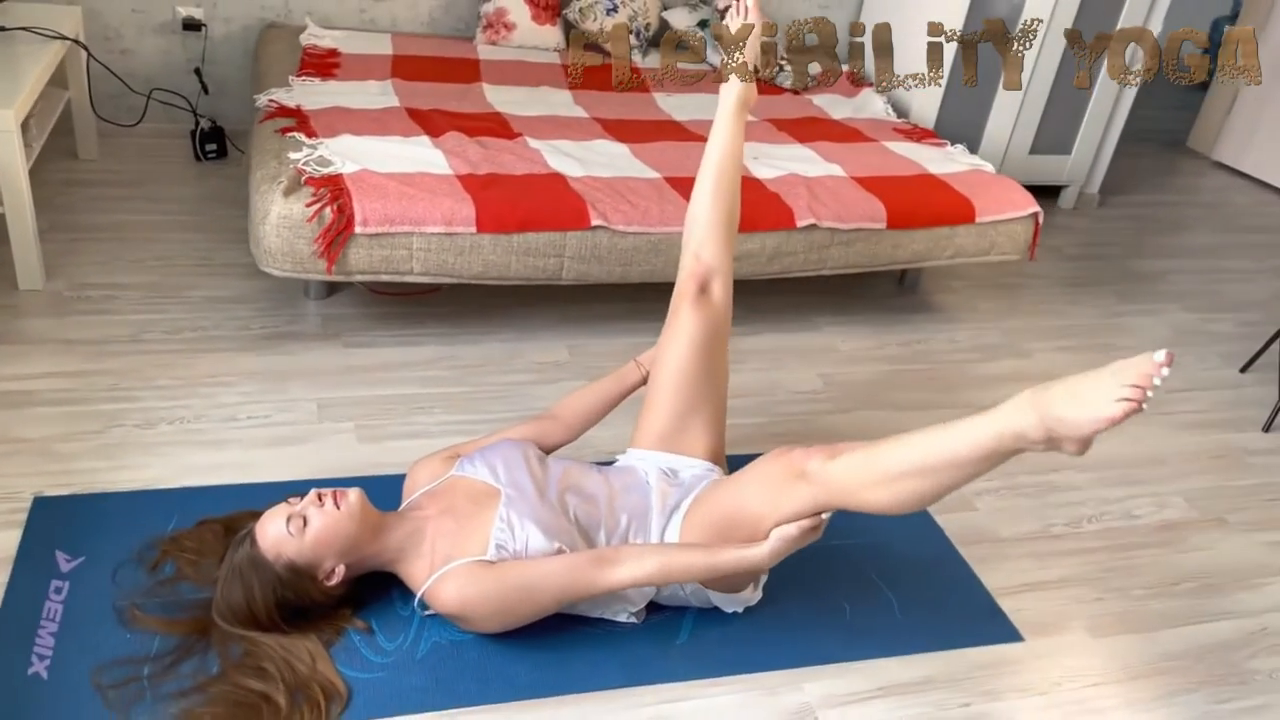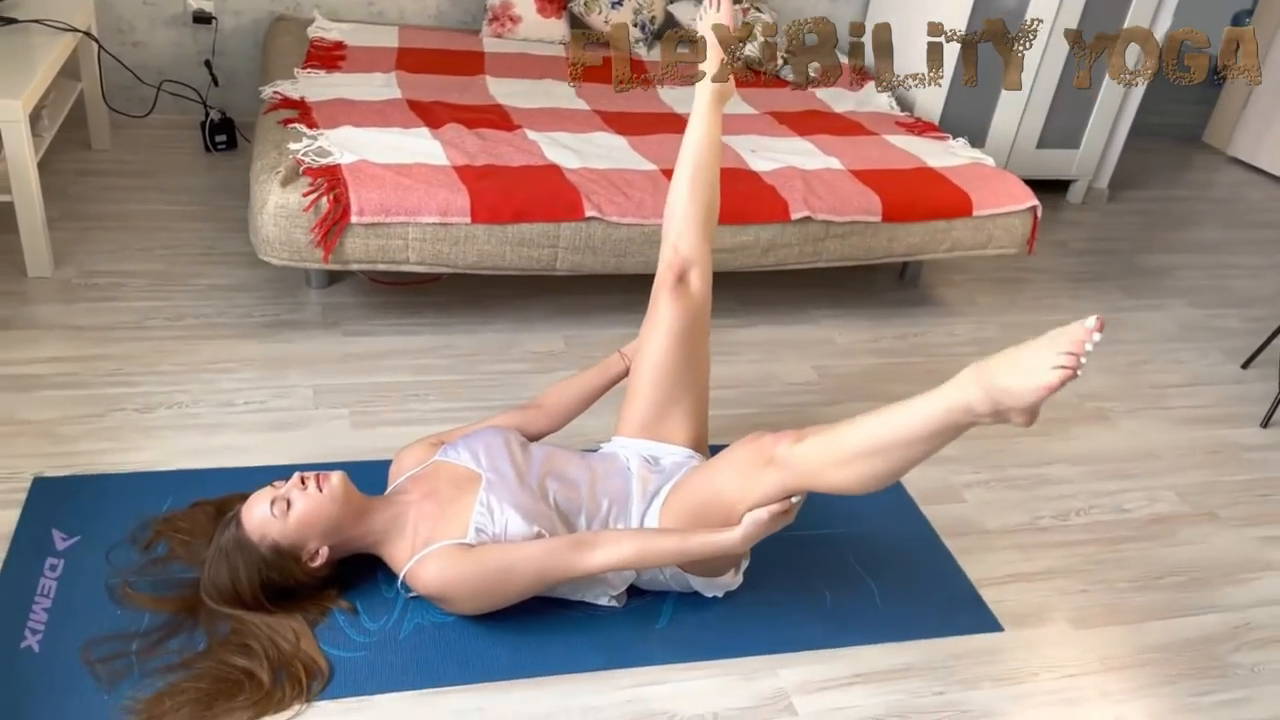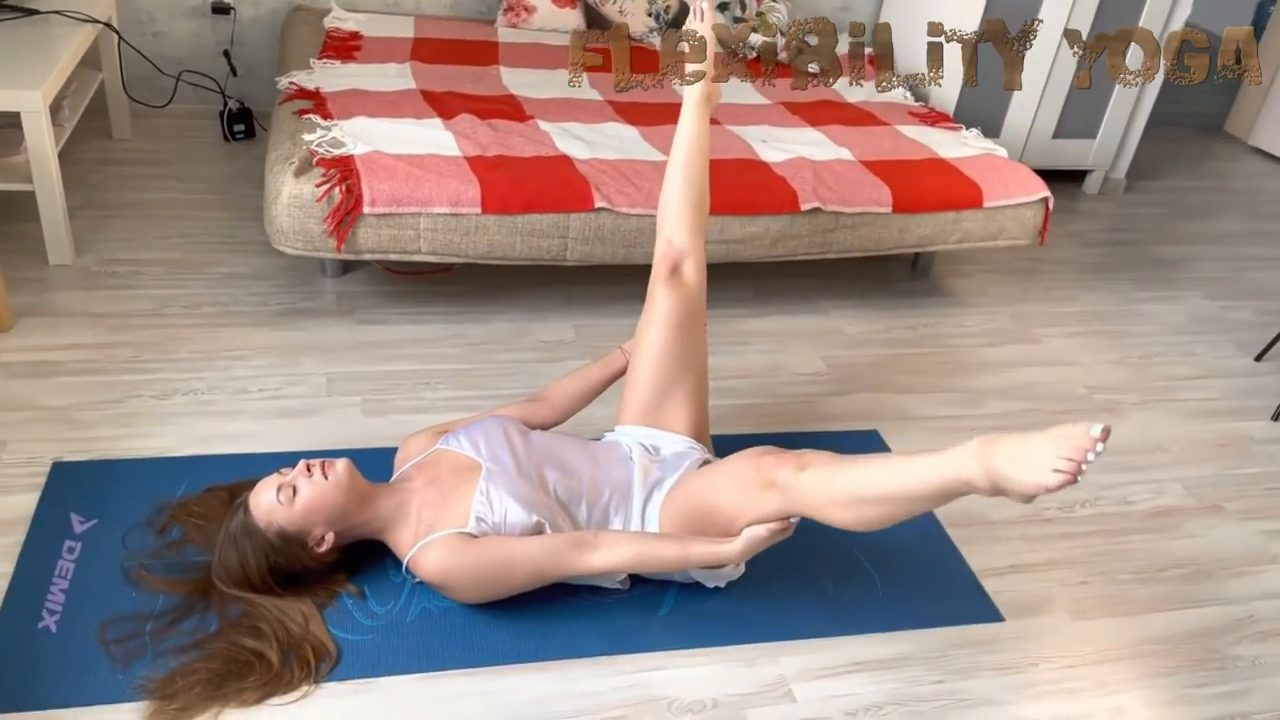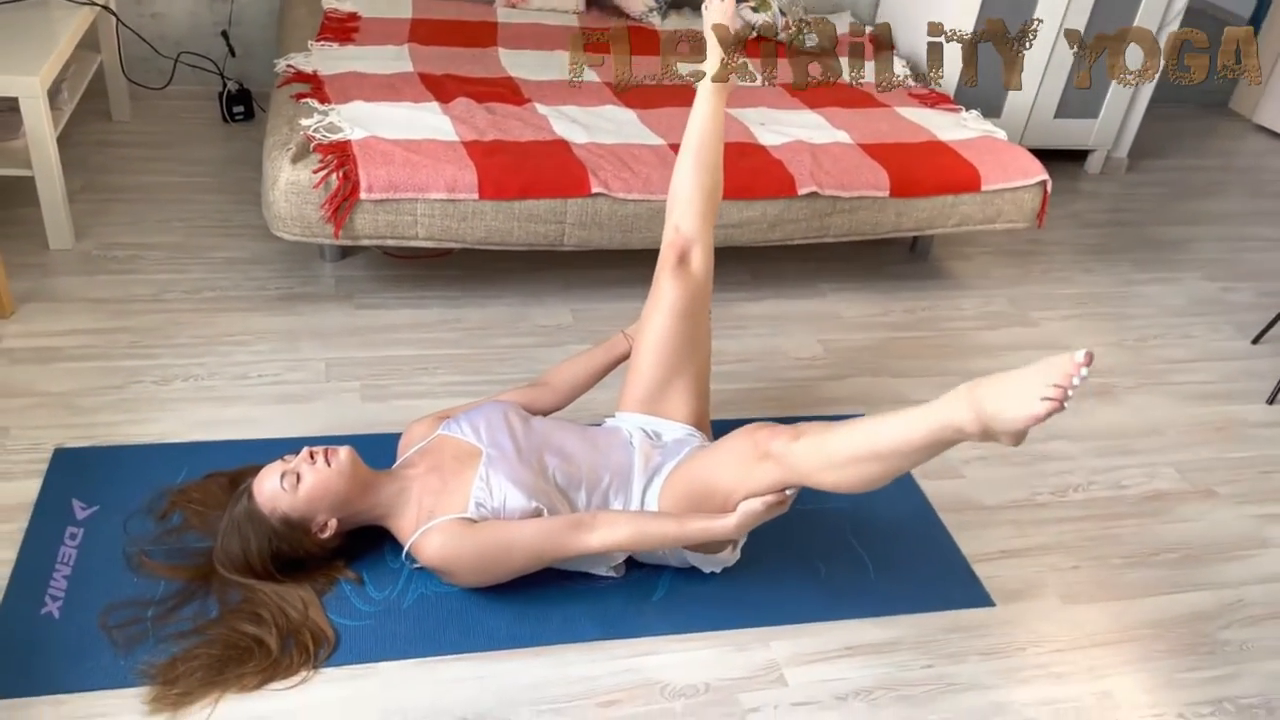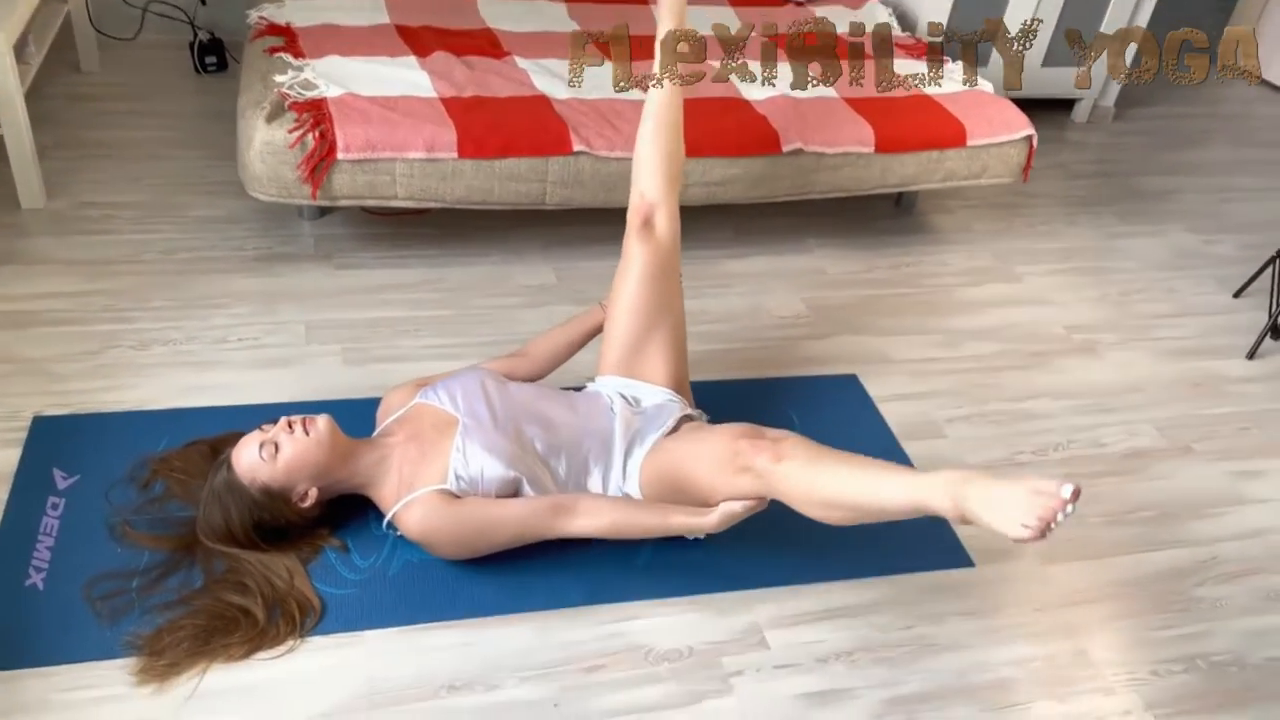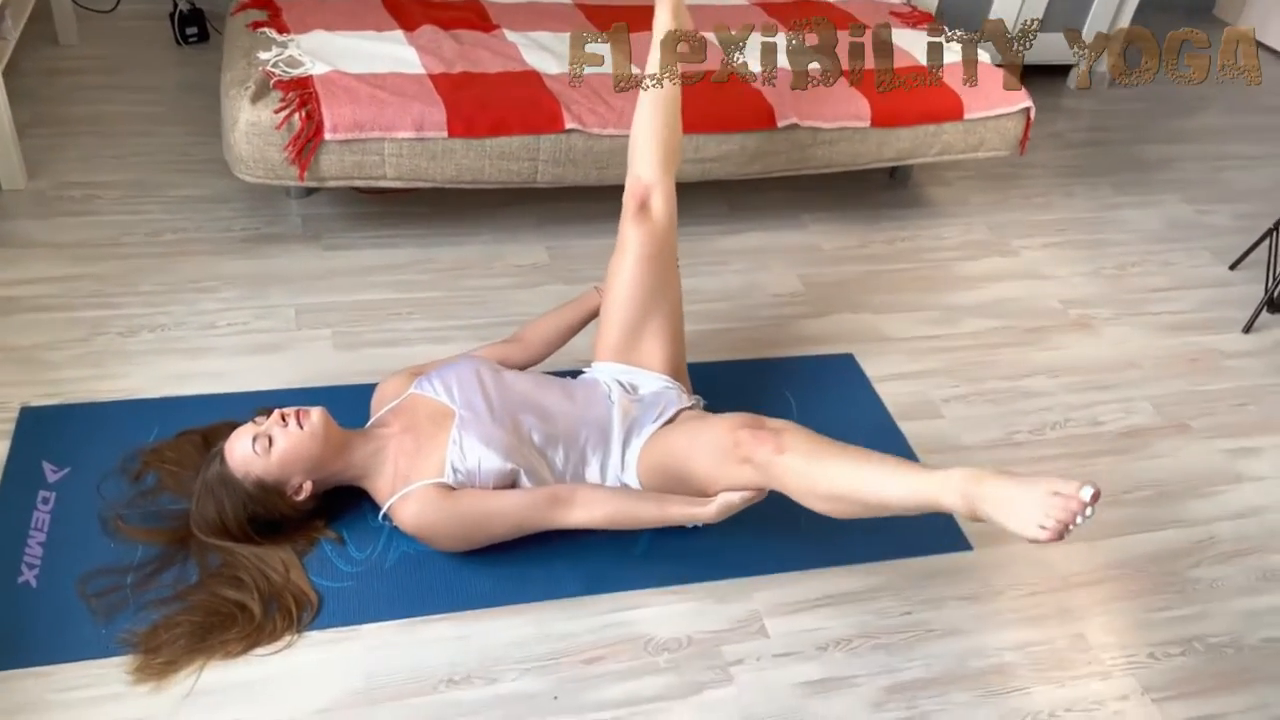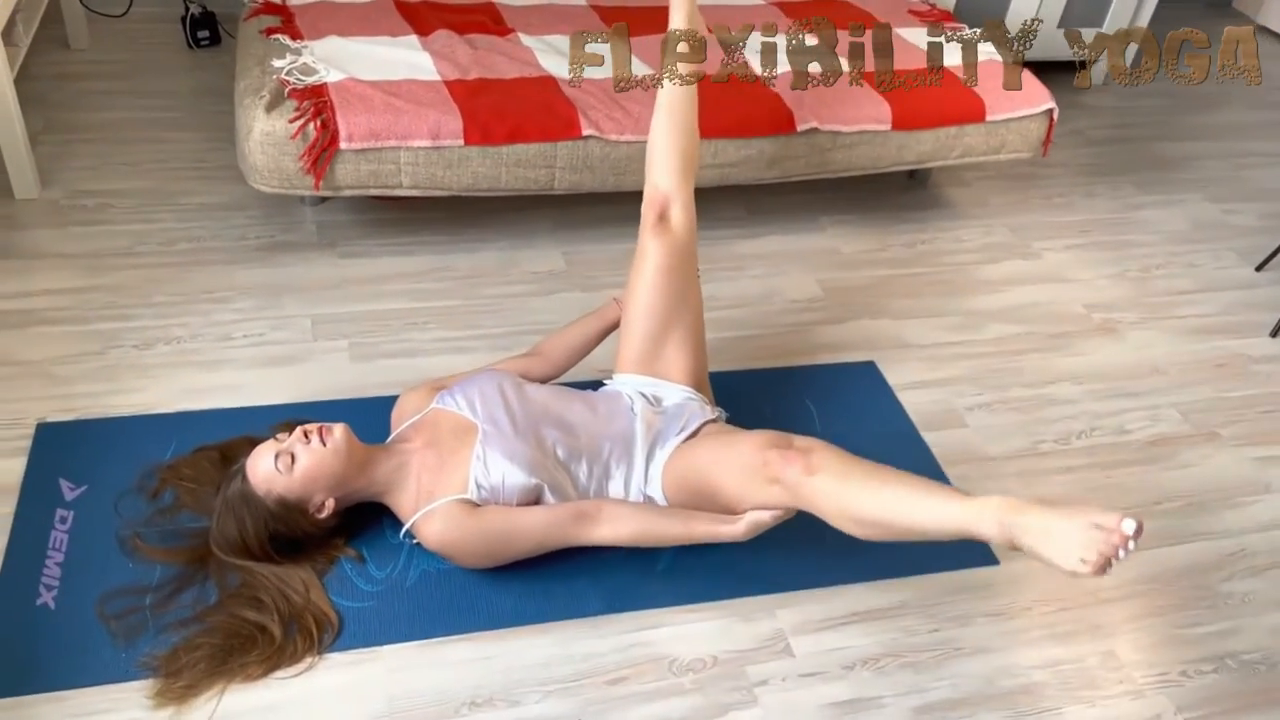
dt=0.3s
person 1, frame 1
left shoulder: (426, 475)
right shoulder: (453, 589)
left elbow: (543, 427)
right elbow: (613, 572)
left wrist: (643, 364)
right wrist: (757, 554)
left hip: (654, 477)
right hip: (686, 541)
left knee: (702, 283)
right knee: (809, 470)
left ankle: (738, 88)
right ankle: (1034, 416)
person 1, frame 2
left shoulder: (410, 464)
right shoulder: (437, 573)
left elbow: (529, 419)
right elbow: (591, 557)
left wrist: (627, 357)
right wrist: (734, 534)
left hip: (638, 467)
right hip: (670, 527)
left knee: (681, 273)
right knee: (777, 455)
right ankle: (980, 390)
person 1, frame 3
left shoulder: (416, 453)
right shoulder: (438, 560)
left elbow: (535, 411)
right elbow: (588, 554)
left wrist: (628, 354)
right wrist: (727, 549)
left hip: (644, 450)
right hip: (666, 508)
left knee: (677, 265)
right knee: (777, 474)
right ankle: (984, 460)
person 1, frame 4
left shoulder: (416, 438)
right shoulder: (440, 547)
left elbow: (535, 395)
right elbow: (582, 534)
left wrist: (629, 338)
right wrist: (724, 524)
left hip: (643, 436)
right hip: (666, 500)
left knee: (684, 252)
right knee: (774, 446)
right ankle: (972, 410)
person 1, frame 5
left shoulder: (399, 405)
right shoulder: (420, 516)
left elbow: (514, 367)
right elbow: (561, 516)
left wrist: (608, 310)
right wrist: (704, 513)
left hip: (625, 403)
right hip: (644, 463)
left knee: (652, 217)
right knee: (755, 451)
right ankle: (960, 488)
person 1, frame 6
left shoulder: (394, 394)
right shoulder: (419, 510)
left elbow: (509, 354)
right elbow: (561, 506)
left wrist: (608, 291)
right wrist: (700, 510)
left hip: (623, 387)
right hip: (641, 451)
left knee: (647, 200)
right knee: (756, 442)
right ankle: (971, 490)
person 1, frame 7
left shoulder: (415, 407)
right shoulder: (441, 524)
left elbow: (527, 369)
right elbow: (587, 522)
left wrist: (625, 302)
right wrist: (732, 527)
left hip: (643, 400)
right hip: (663, 467)
left knee: (666, 208)
right knee: (786, 459)
right ankle: (1010, 515)
